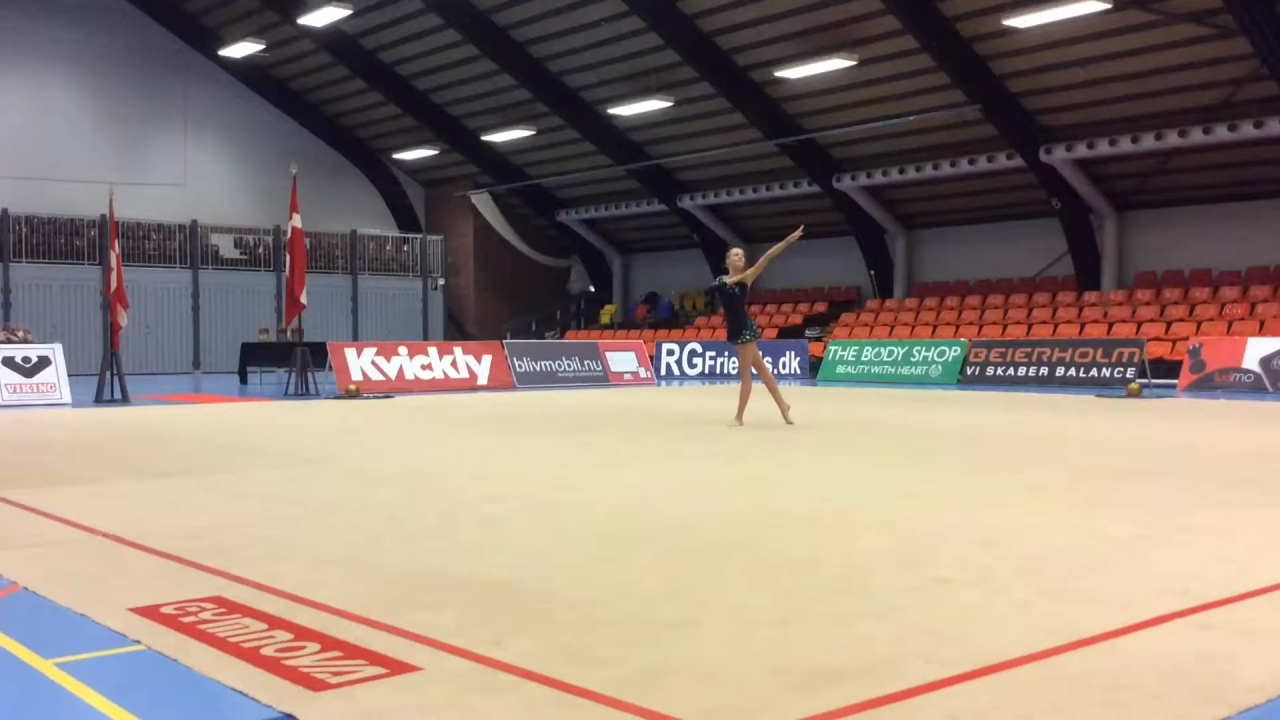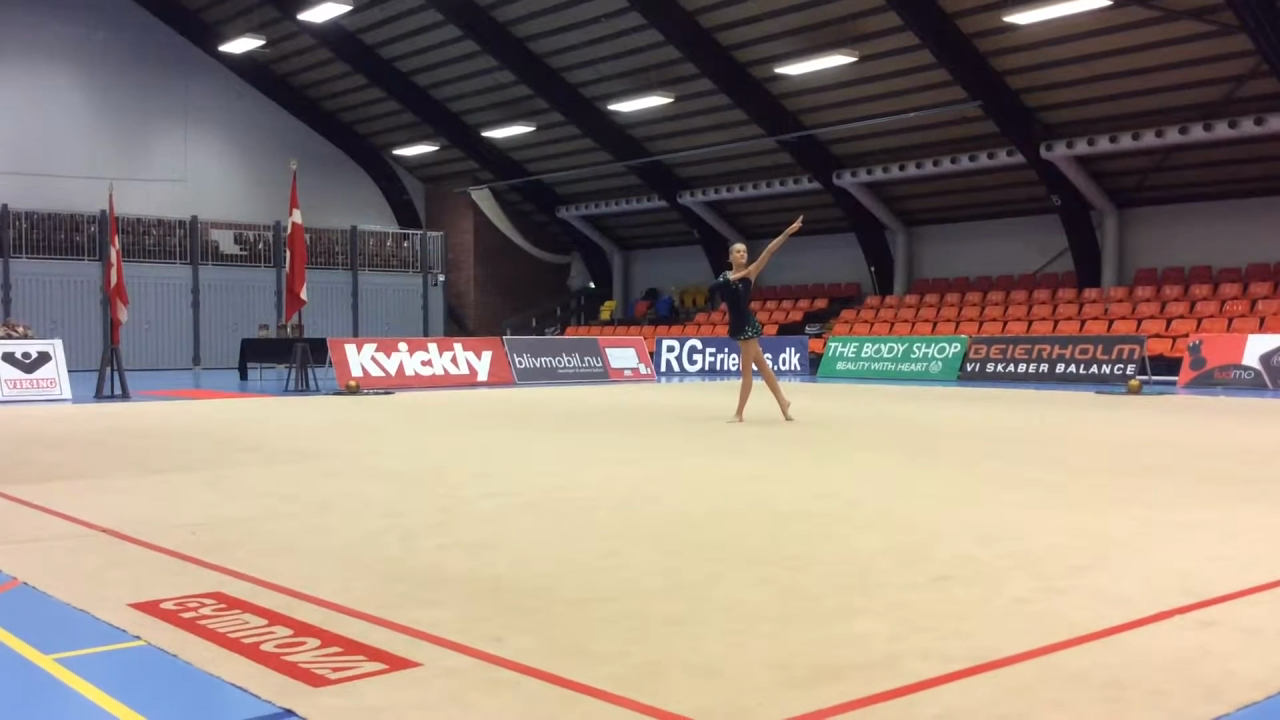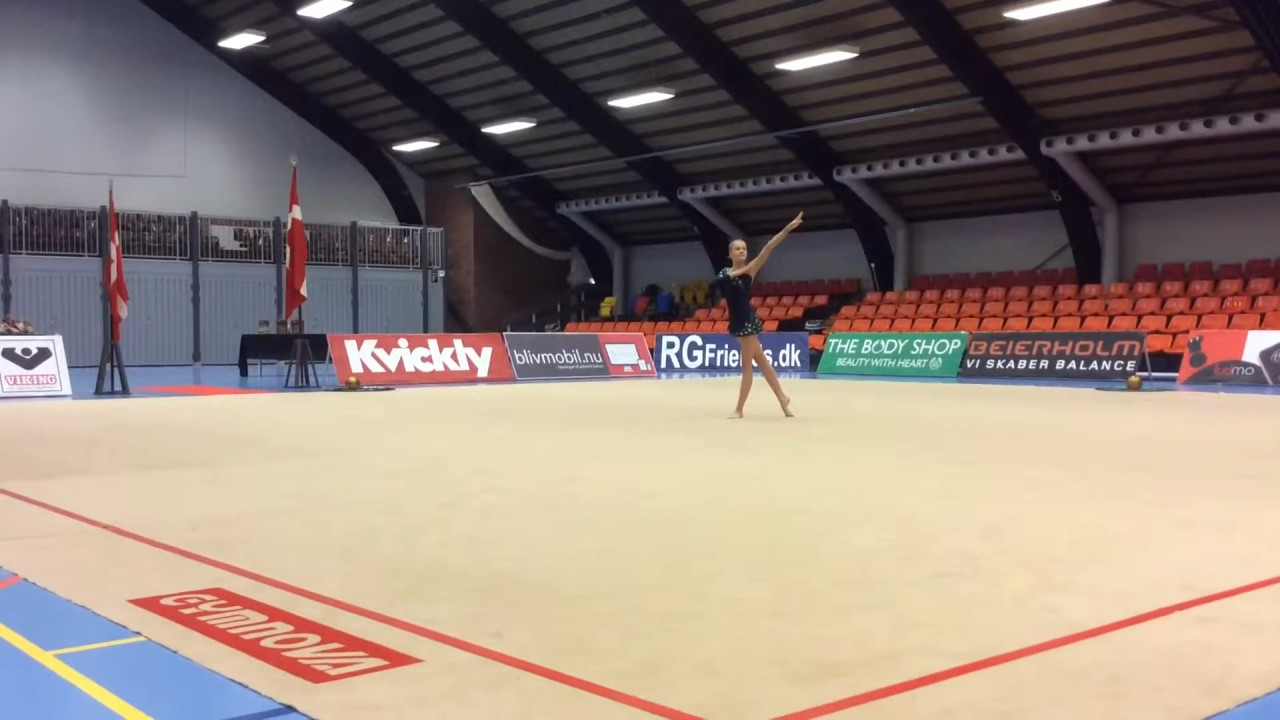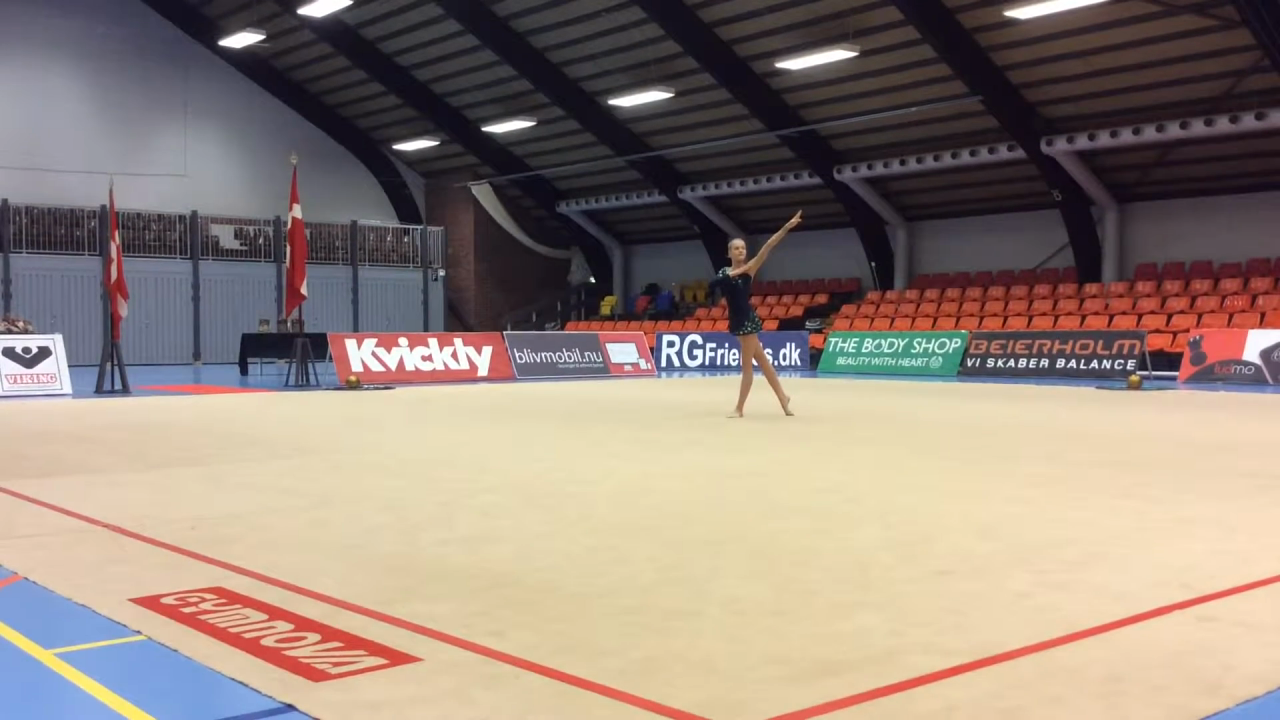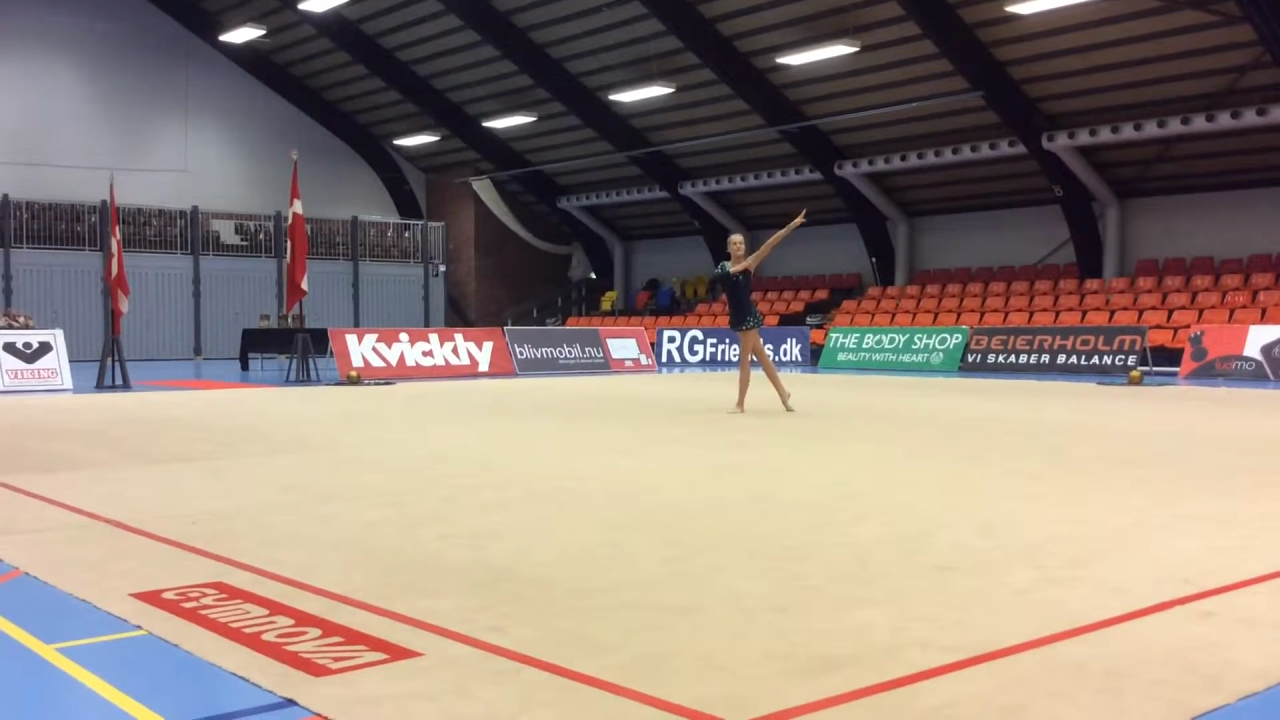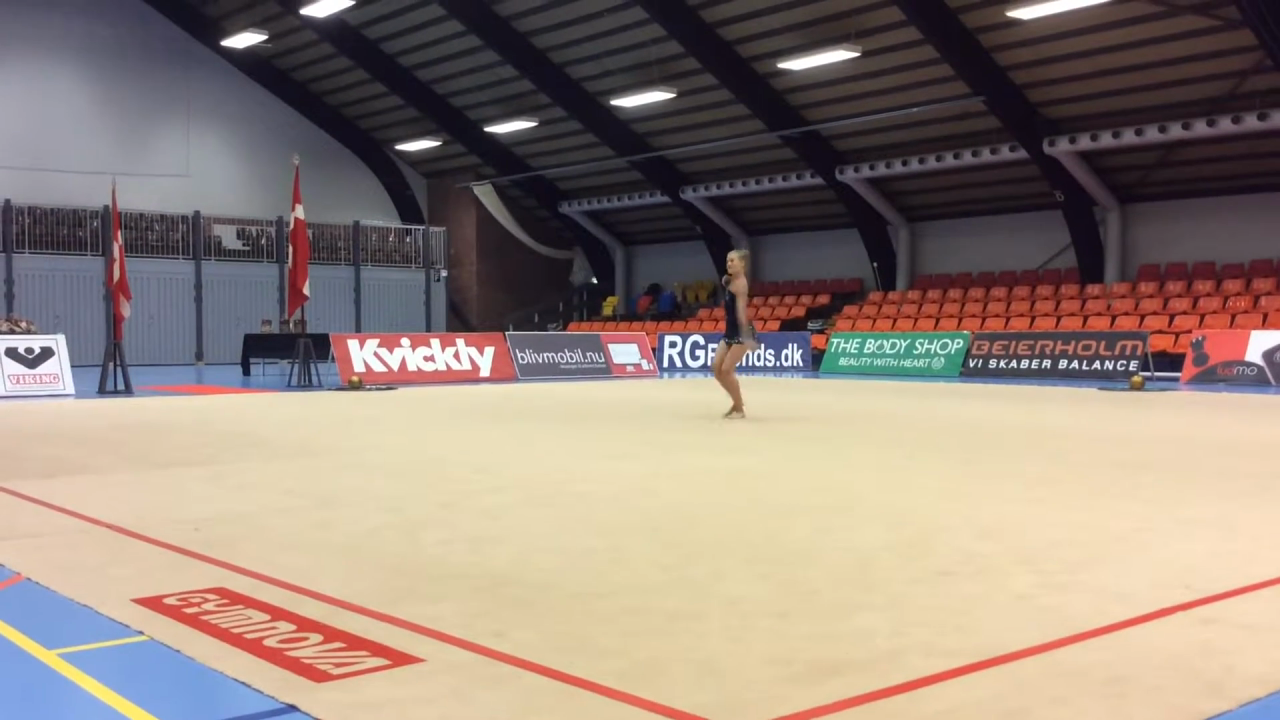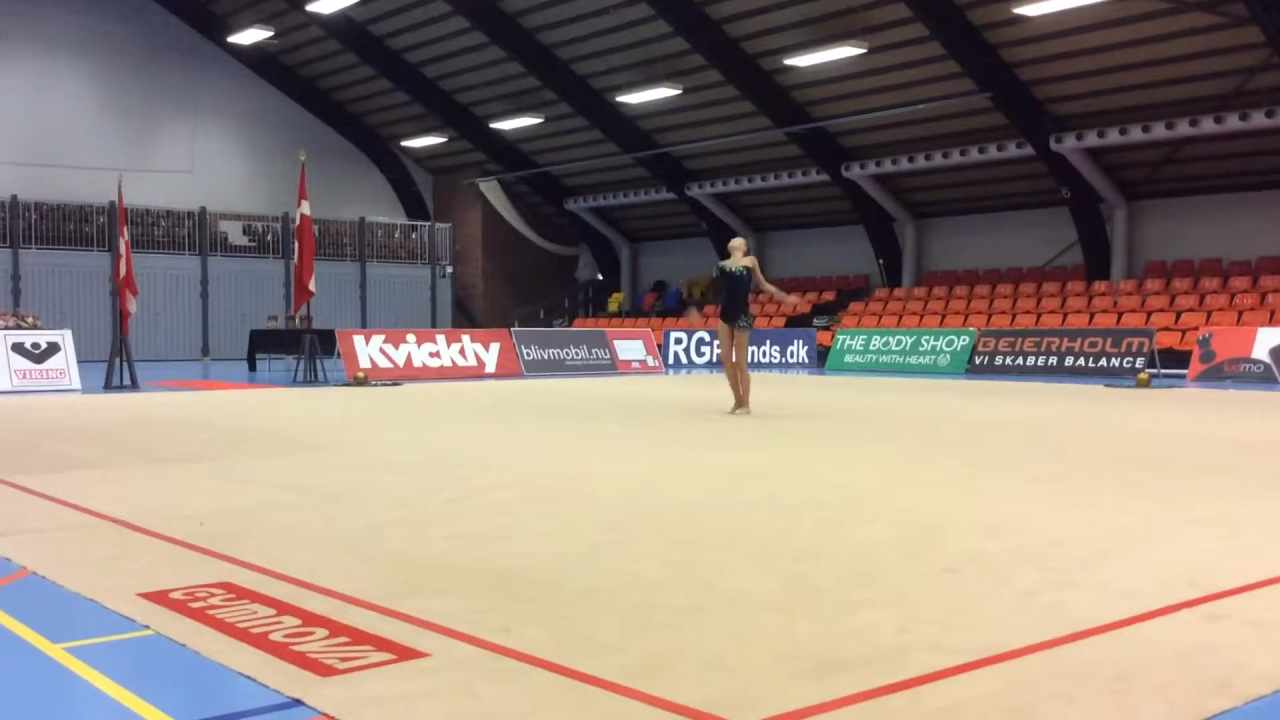
dt=0.5s
person 1, frame 1
left shoulder: (747, 277)
right shoulder: (721, 280)
left elbow: (767, 257)
right elbow: (709, 290)
left wrist: (788, 240)
right wrist: (729, 281)
left hip: (745, 328)
right hip: (733, 329)
left knee: (745, 373)
right knee: (760, 368)
left ankle: (739, 417)
right ankle: (782, 404)
person 1, frame 2
left shoulder: (750, 272)
right shoulder: (726, 276)
left elbow: (769, 251)
right elbow: (712, 288)
left wrist: (788, 232)
right wrist: (732, 278)
left hip: (748, 324)
right hip: (736, 325)
left knee: (747, 369)
right knee: (761, 365)
left ankle: (739, 413)
right ankle: (782, 401)
person 1, frame 3
left shoulder: (750, 269)
right shoulder: (725, 272)
left elbow: (769, 247)
right elbow: (714, 284)
left wrist: (788, 228)
right wrist: (732, 275)
left hip: (747, 320)
right hip: (736, 321)
left knee: (747, 366)
right knee: (761, 361)
left ankle: (739, 410)
right ankle: (782, 397)
person 1, frame 4
left shoulder: (750, 268)
right shoulder: (725, 272)
left elbow: (768, 245)
right elbow: (713, 284)
left wrist: (786, 228)
right wrist: (732, 274)
left hip: (747, 319)
right hip: (736, 321)
left knee: (747, 365)
right knee: (761, 360)
left ankle: (739, 408)
right ankle: (782, 397)
person 1, frame 5
left shoulder: (750, 263)
right shoulder: (723, 266)
left elbow: (770, 244)
right elbow: (713, 279)
left wrist: (790, 226)
right wrist: (732, 270)
left hip: (748, 315)
right hip: (736, 316)
left knee: (744, 360)
right knee: (761, 356)
left ankle: (740, 404)
right ankle: (782, 392)
person 1, frame 6
left shoulder: (740, 282)
right shoulder: (730, 280)
left elbow: (741, 310)
left wrist: (747, 336)
right wrist: (726, 280)
left hip: (741, 333)
right hip: (731, 332)
left knee: (726, 369)
right knee: (716, 367)
left ankle: (739, 409)
right ankle: (737, 403)
person 1, frame 7
left shoulder: (751, 261)
right shoulder: (722, 266)
left elbow: (762, 285)
left wrist: (784, 297)
left hip: (742, 315)
right hip: (725, 315)
left knee: (740, 362)
right knee: (726, 359)
left ankle: (745, 404)
right ankle: (738, 401)
